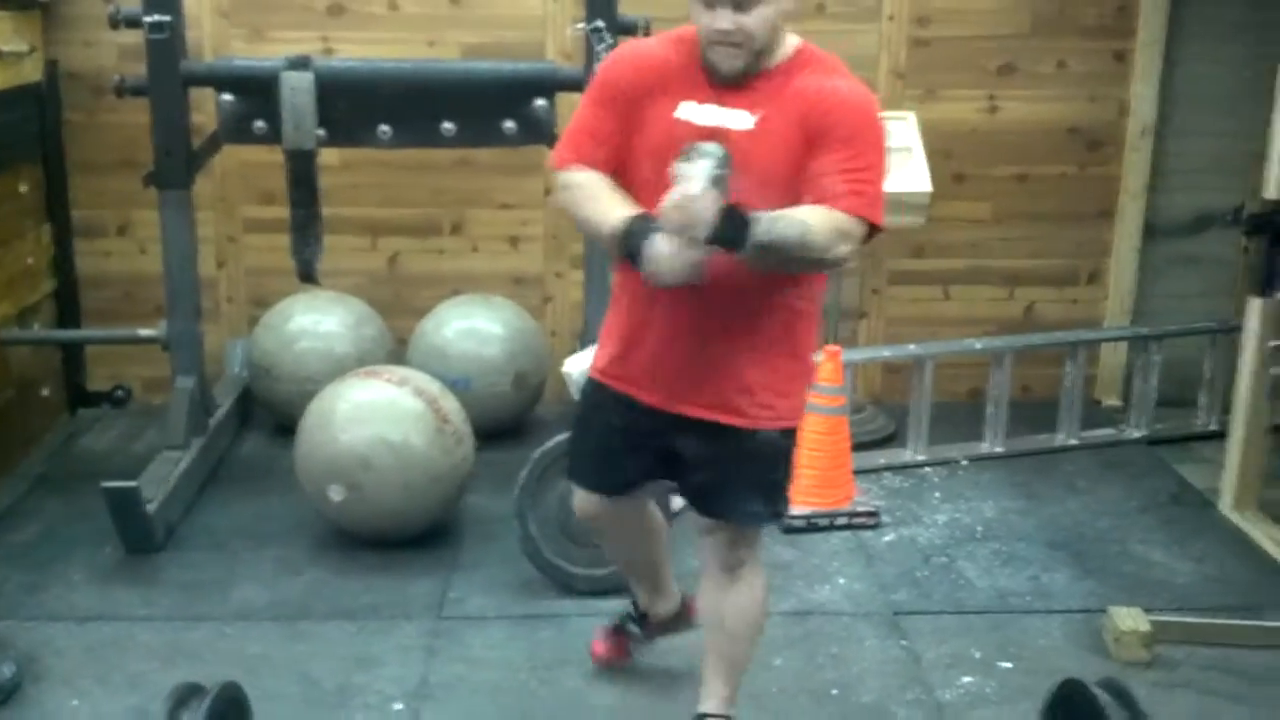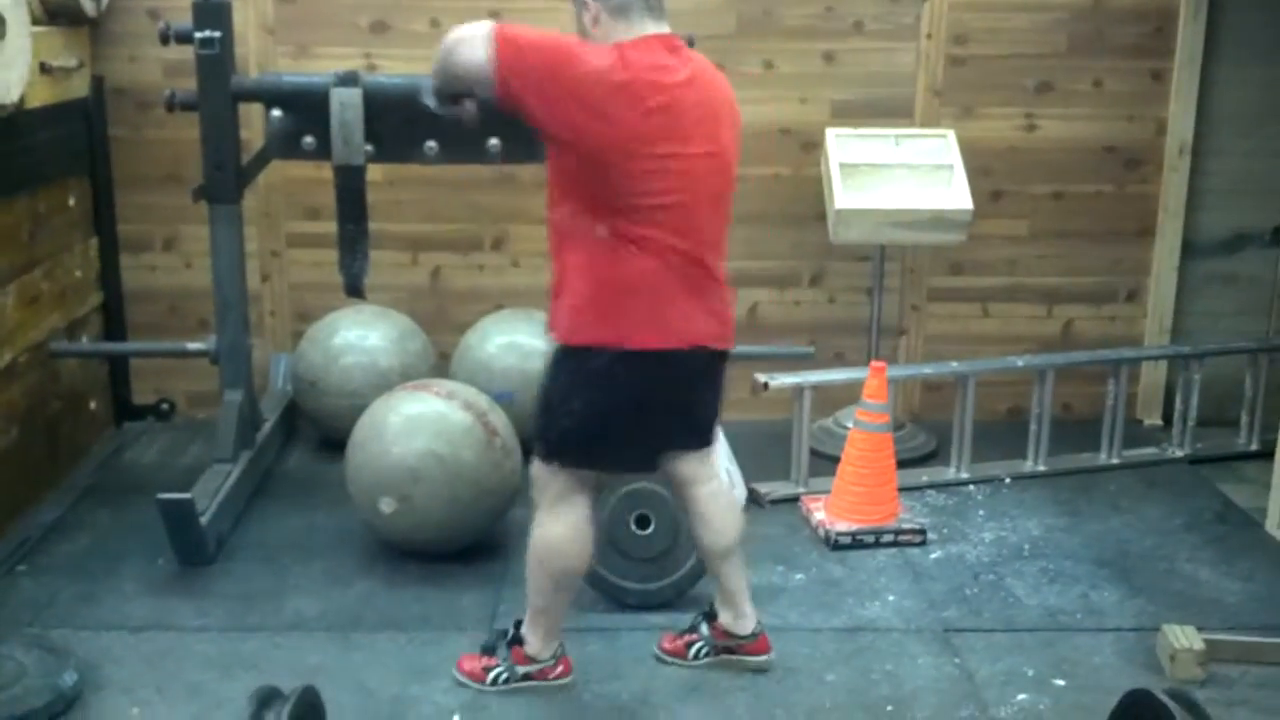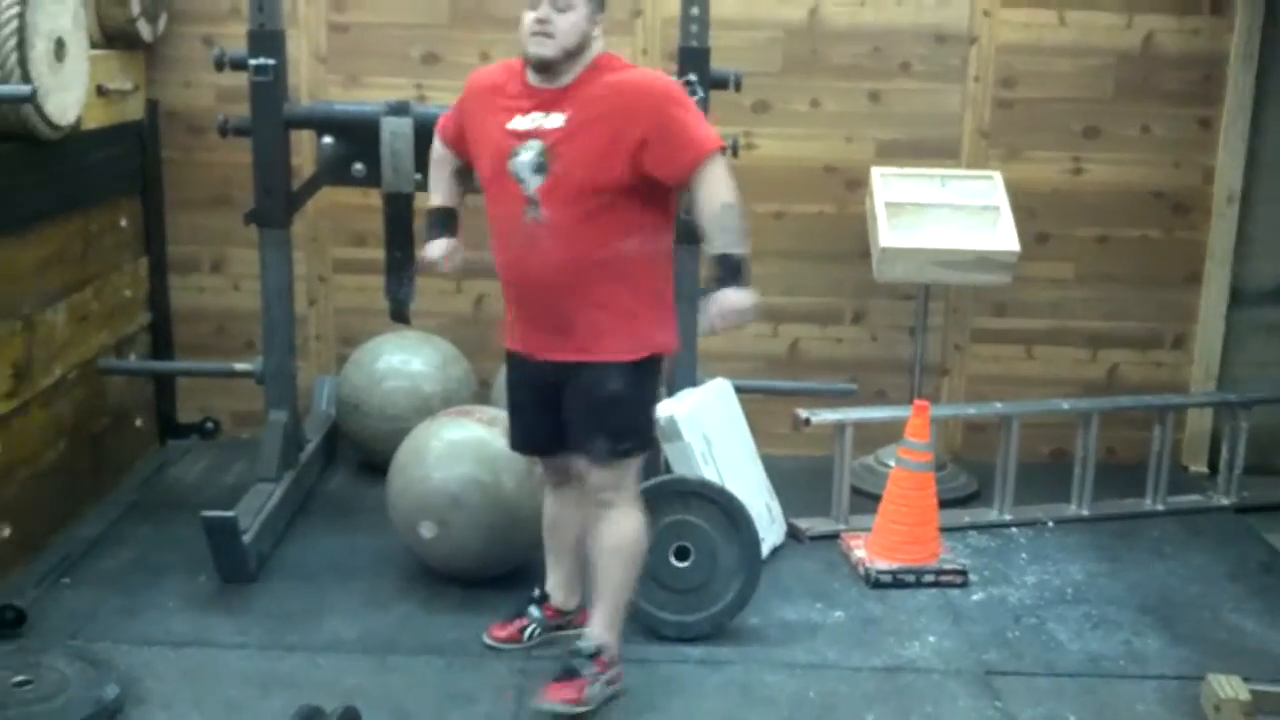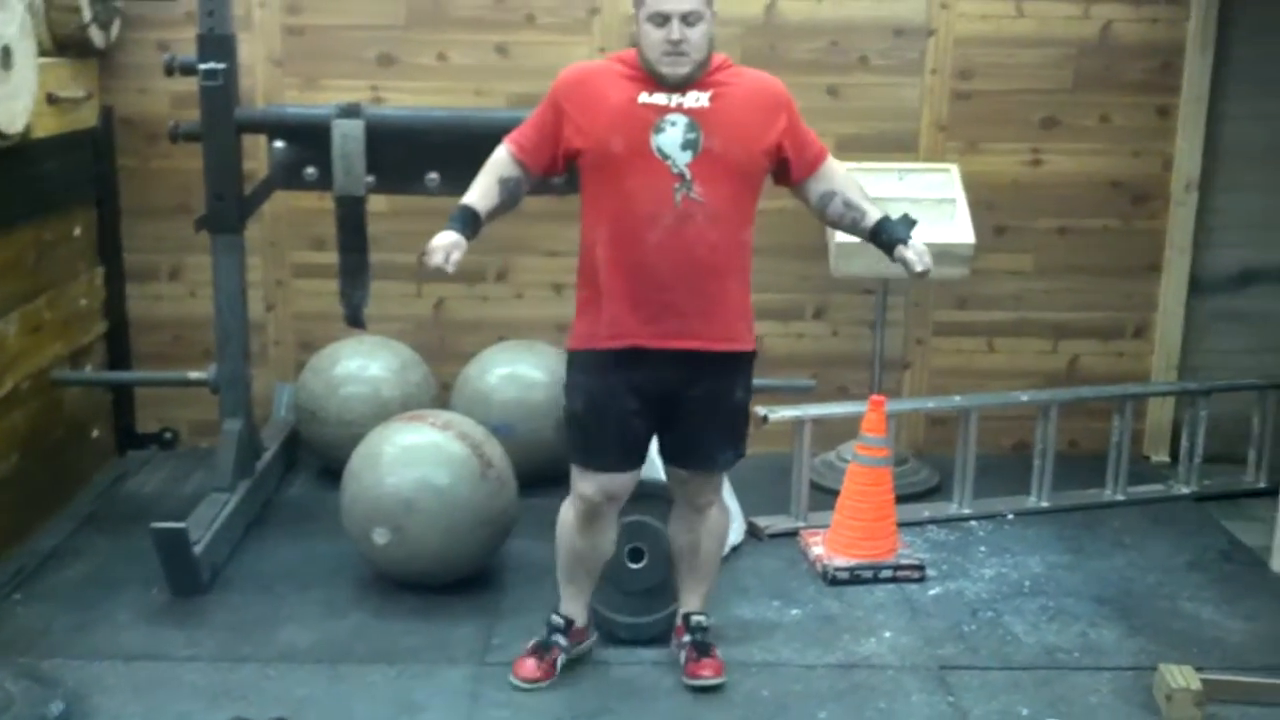
dt=1s
person 1, frame 1
left shoulder: (838, 103)
right shoulder: (637, 70)
left elbow: (838, 234)
right elbow: (573, 179)
left wrist: (729, 227)
right wrist: (643, 239)
left hip: (749, 383)
right hip: (635, 360)
left knee: (733, 549)
right knee: (598, 504)
right ankle: (659, 605)
person 1, frame 2
left shoulder: (594, 79)
right shoulder: (709, 84)
left wrist: (445, 89)
left hip: (616, 331)
right hip: (698, 324)
left knee: (559, 486)
right knee: (694, 468)
left ankle: (537, 651)
right ankle: (739, 623)
person 1, frame 3
left shoulder: (639, 95)
right shoulder: (488, 89)
left elbow: (710, 177)
right elbow: (449, 147)
left wrist: (730, 273)
right wrist: (442, 225)
left hip: (615, 338)
right hip: (533, 338)
left knee: (608, 487)
right knee: (560, 474)
left ankle: (599, 653)
right ankle: (560, 602)
person 1, frame 4
left shoulder: (763, 97)
right shoulder: (582, 87)
left elbow: (820, 176)
right elbow: (515, 161)
left wrist: (888, 232)
right wrist: (463, 222)
left hip: (716, 344)
right hip: (610, 342)
left knee: (700, 489)
right knee: (596, 492)
left ankle: (692, 621)
right ankle: (568, 622)
